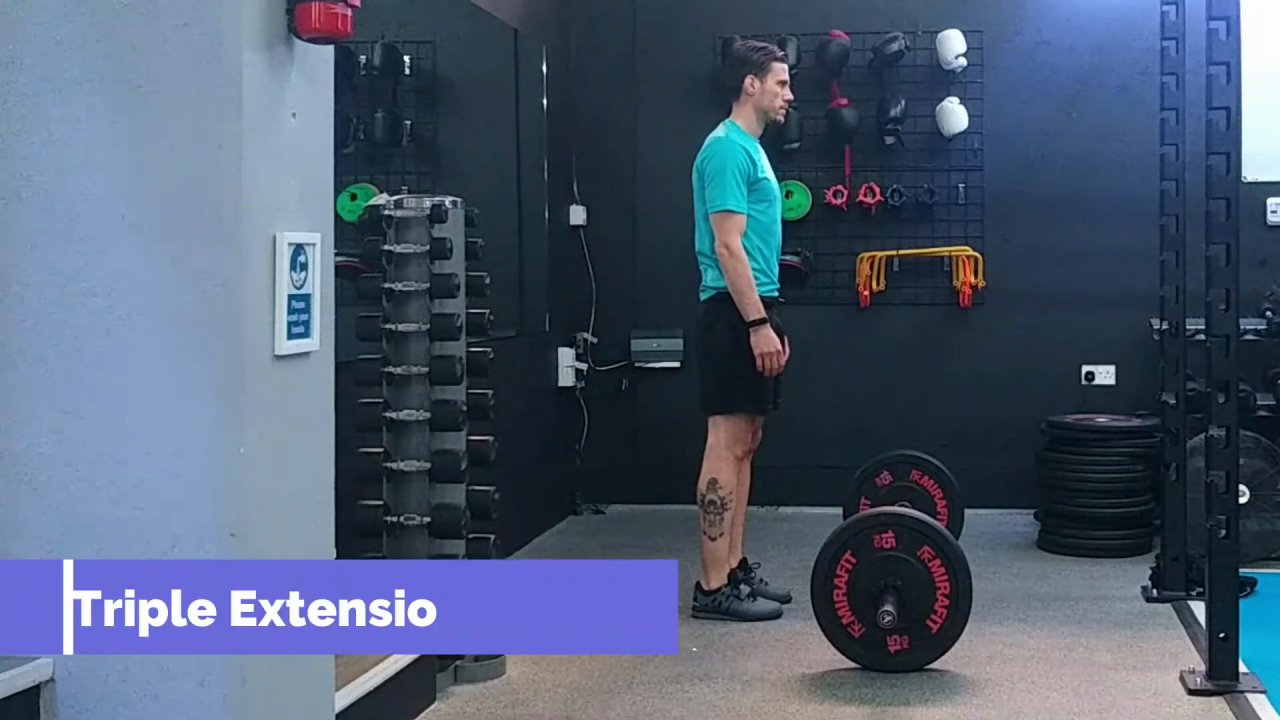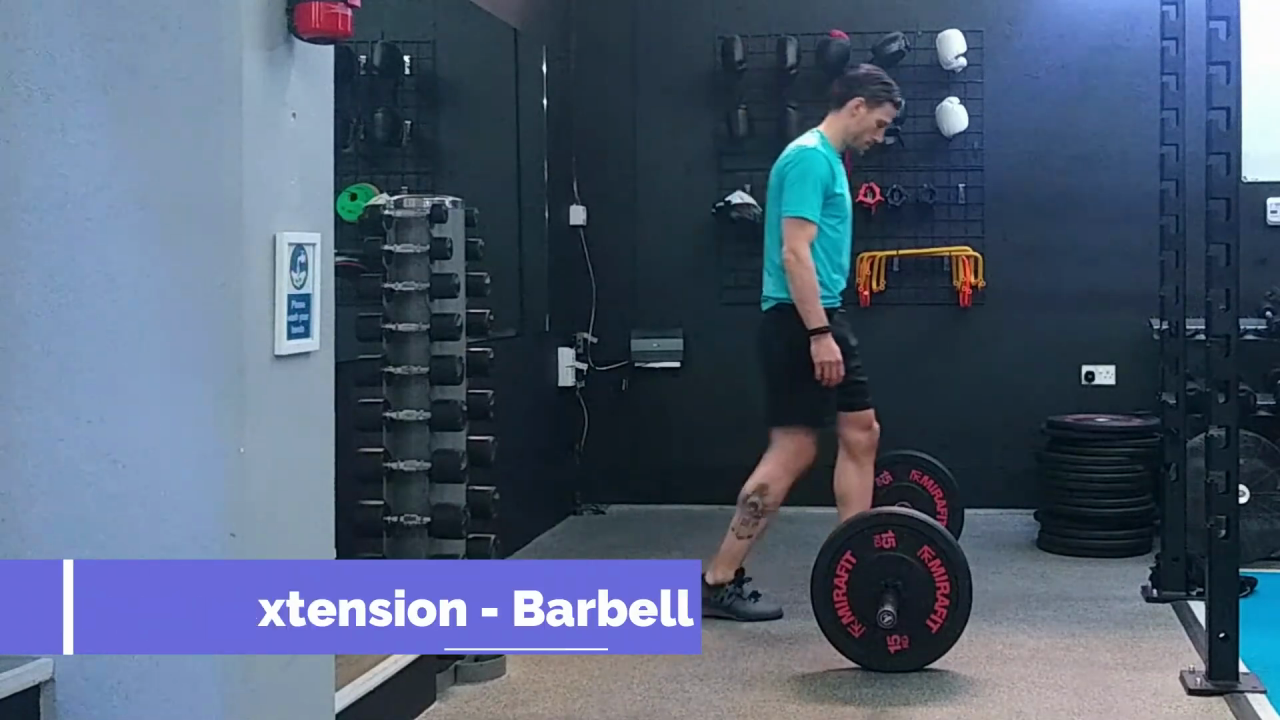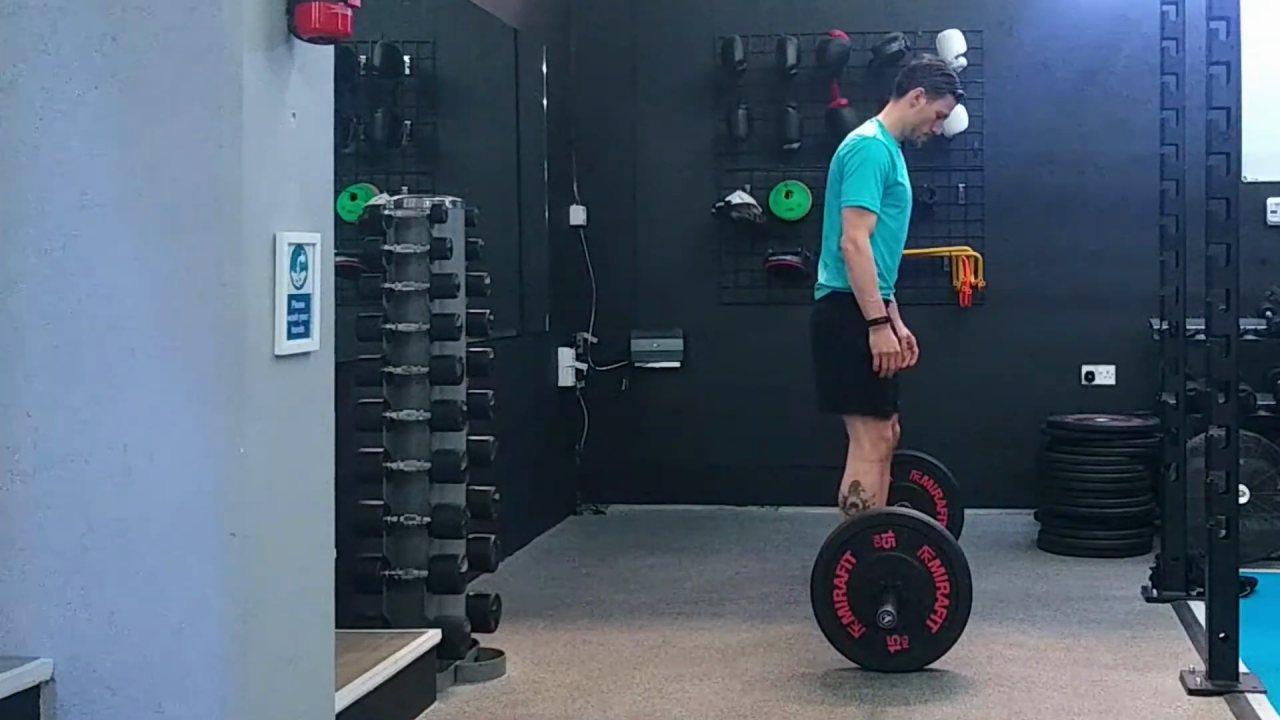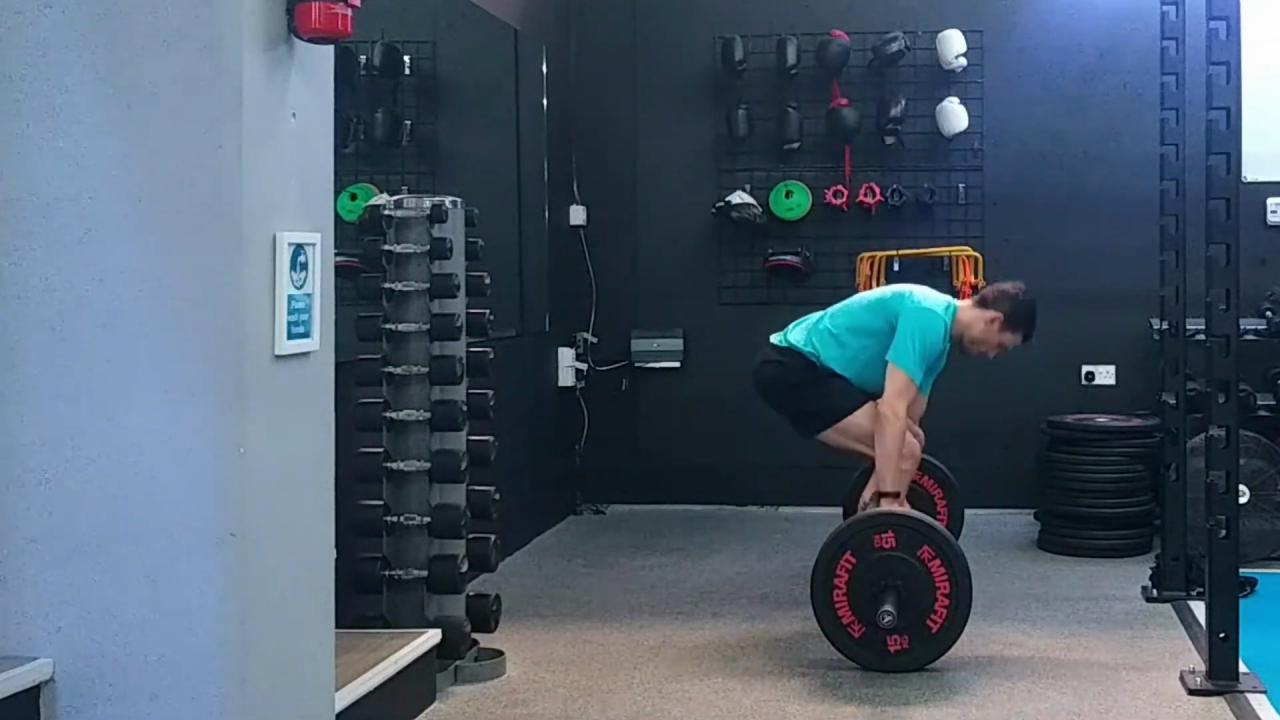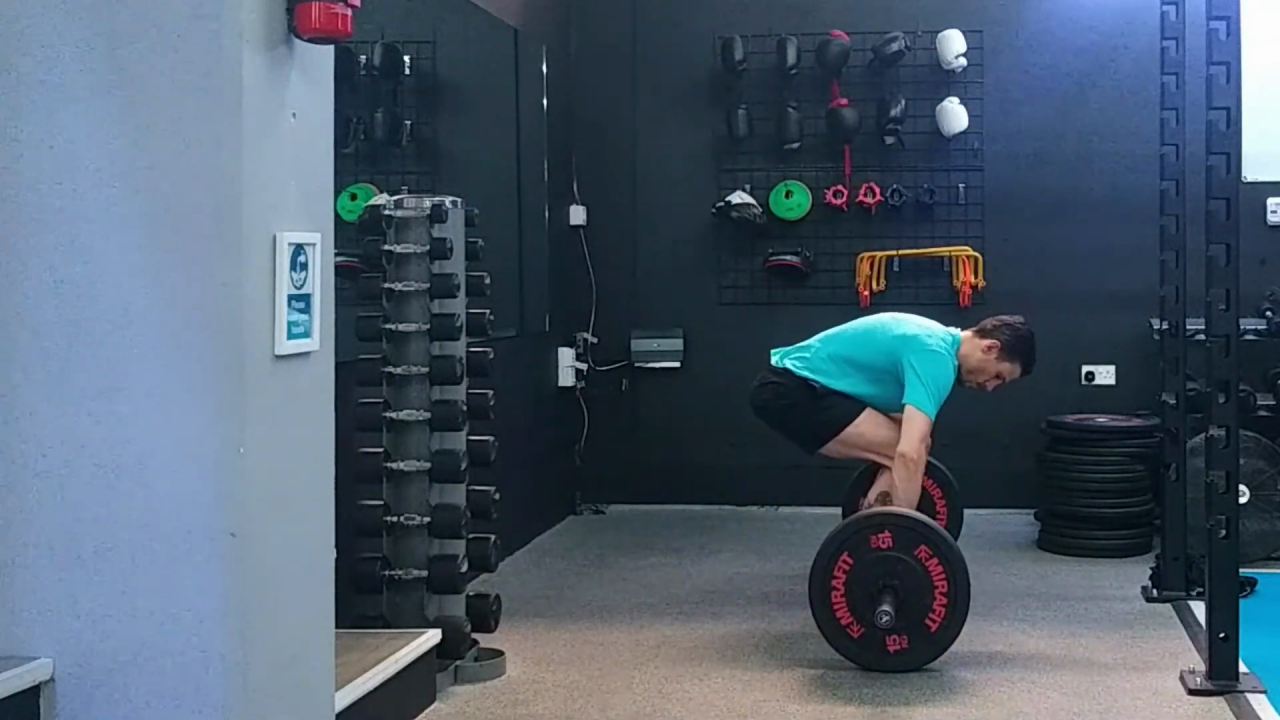
dt=1s
person 1, frame 1
left shoulder: (749, 148)
right shoulder: (727, 148)
right elbow: (728, 246)
left wrist: (768, 320)
right wrist: (758, 322)
left hip: (751, 312)
right hip: (734, 314)
left knee: (744, 445)
right knee: (727, 446)
left ankle: (734, 567)
right ankle: (714, 586)
person 1, frame 2
left shoulder: (826, 159)
right shoulder: (809, 158)
right elbow: (794, 252)
right wrist: (818, 332)
left hip: (823, 318)
right hip: (800, 323)
left knee: (861, 435)
right knee: (792, 453)
right ankle: (719, 581)
person 1, frame 3
left shoulder: (884, 149)
right shoulder: (870, 147)
right elbow: (854, 243)
left wrist: (895, 320)
right wrist: (879, 324)
left hip: (865, 314)
right hip: (852, 314)
left knee: (883, 437)
right knee: (871, 442)
person 1, frame 4
left shoulder: (936, 322)
right shoulder: (929, 319)
left elbow: (907, 417)
right elbow: (891, 410)
left wrist: (897, 500)
right wrist: (890, 498)
left hip: (806, 367)
right hip: (791, 368)
left knee: (908, 444)
right knee: (900, 452)
person 1, frame 5
left shoulder: (936, 341)
right shoulder: (936, 358)
left elbow: (907, 444)
right elbow: (909, 454)
left hip: (797, 383)
right hip: (787, 389)
left knee: (906, 444)
right knee: (908, 449)
